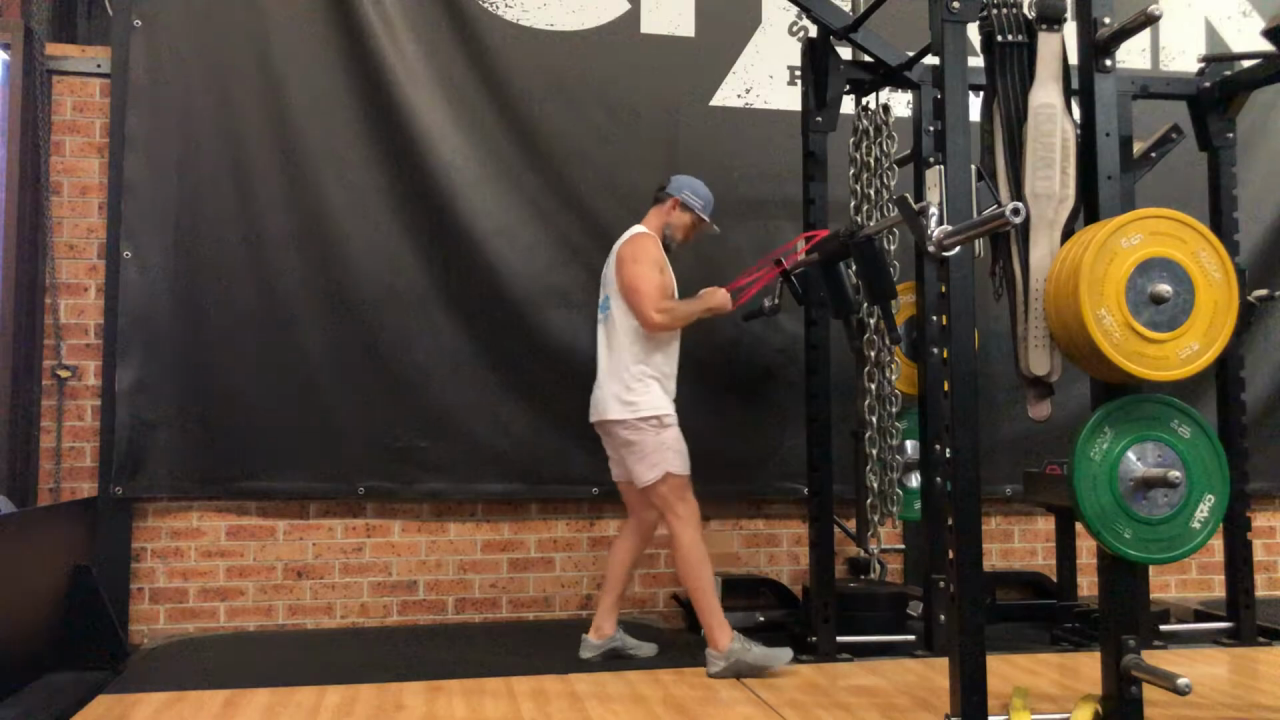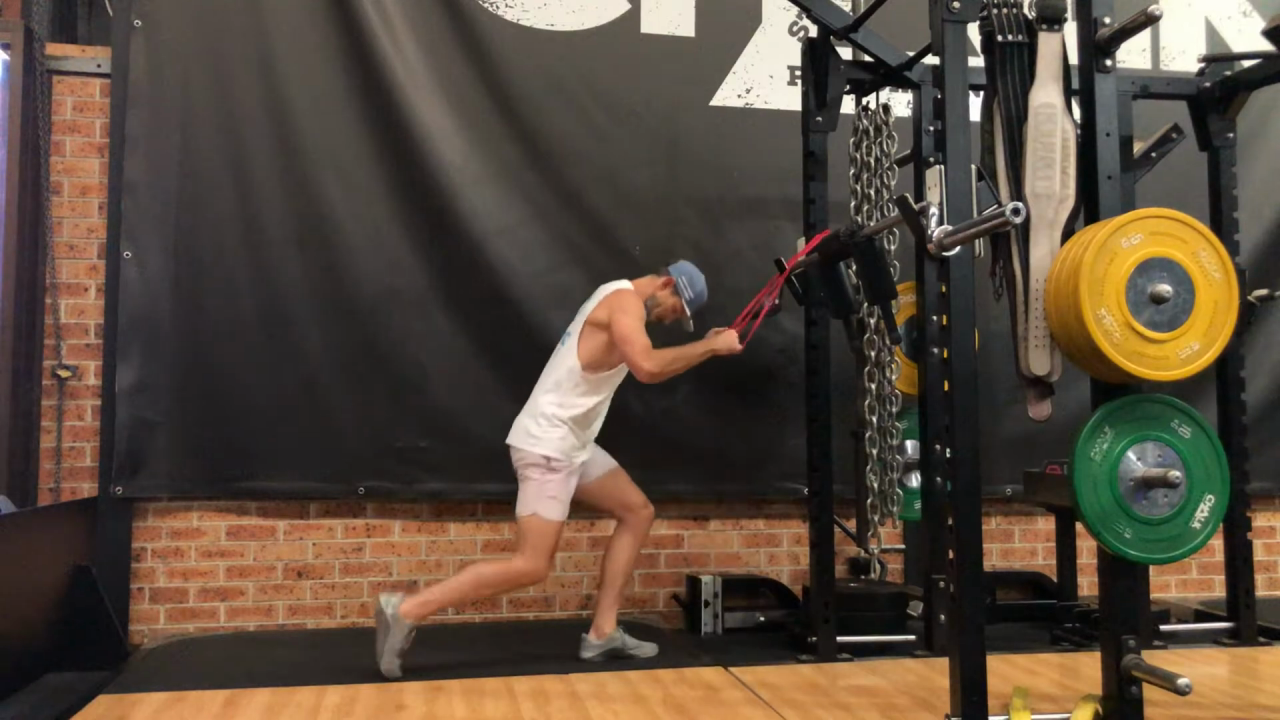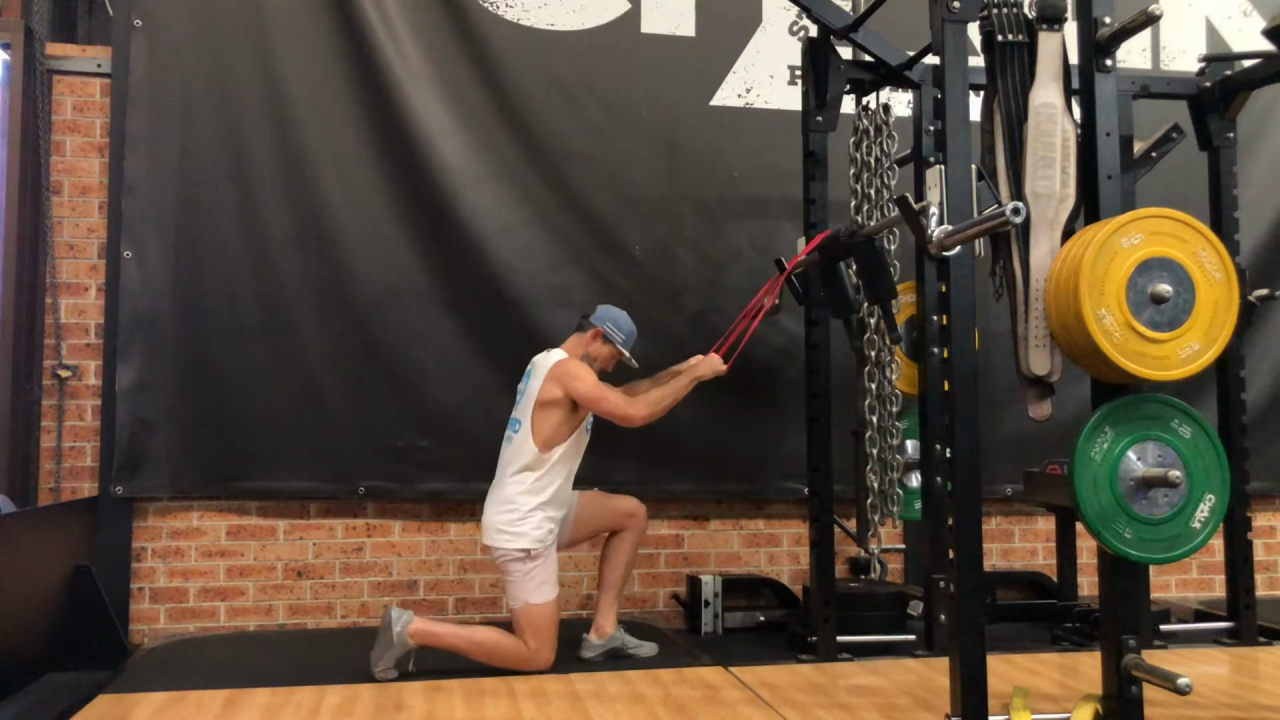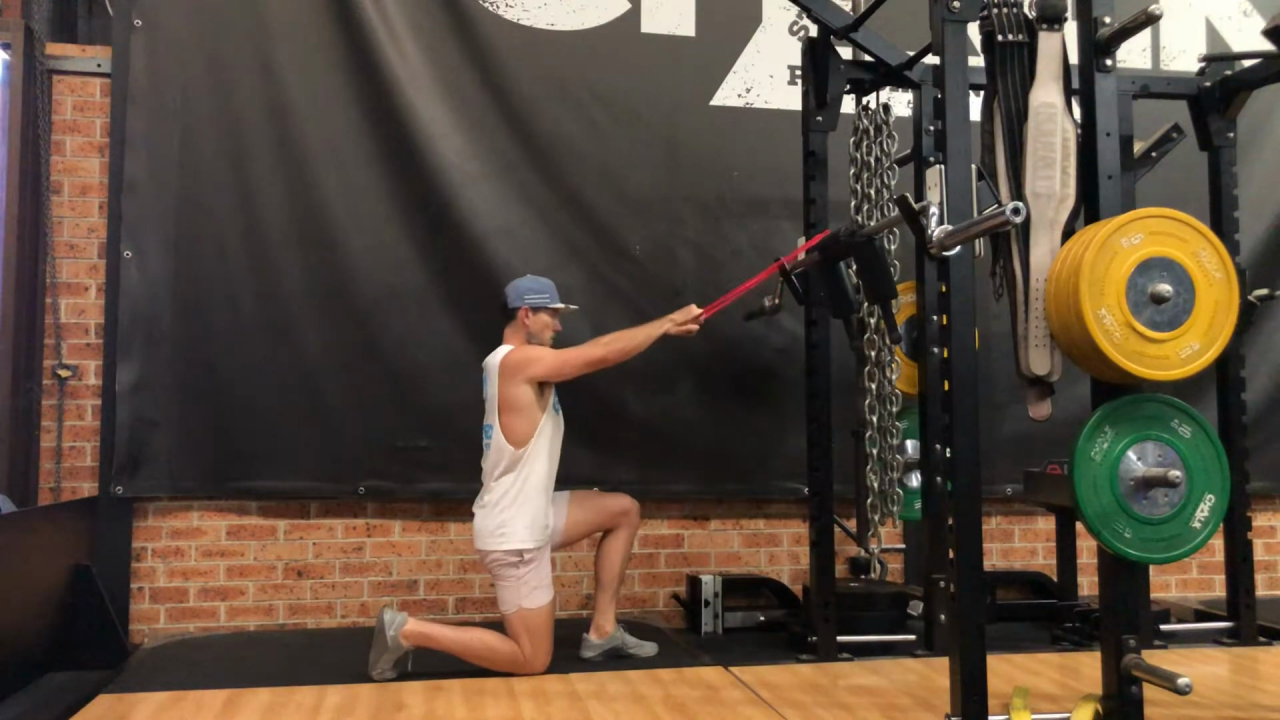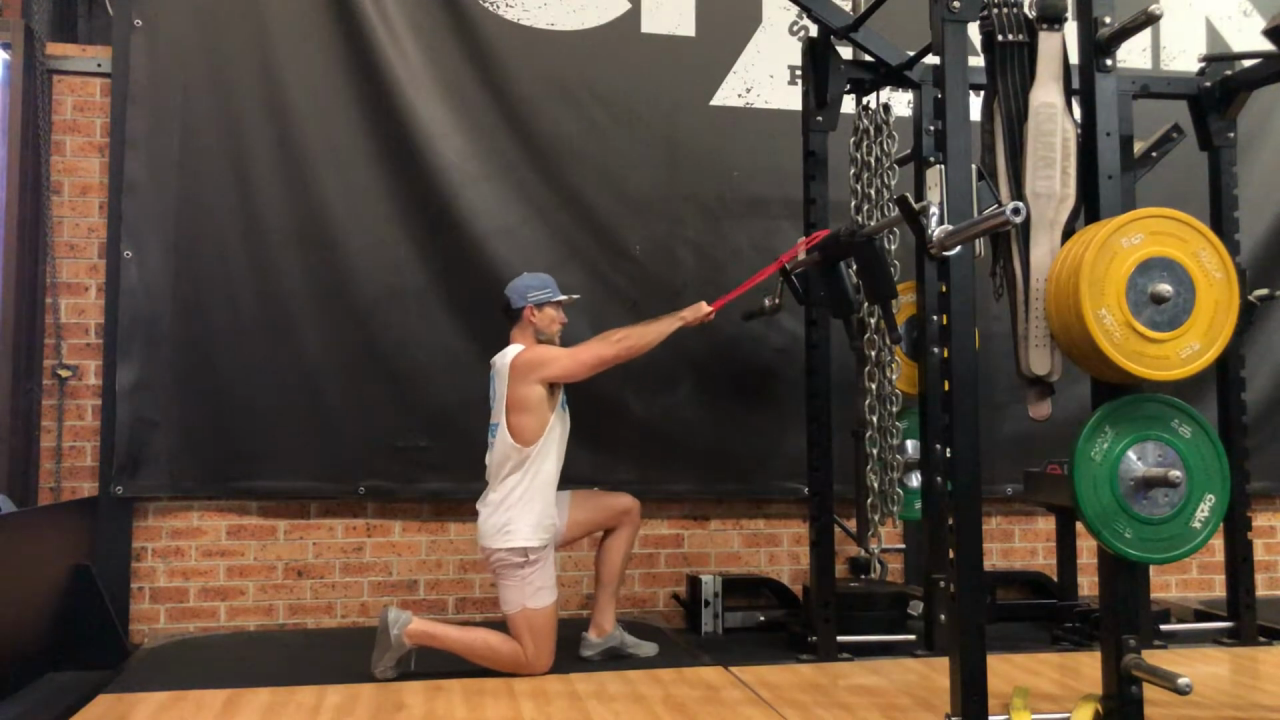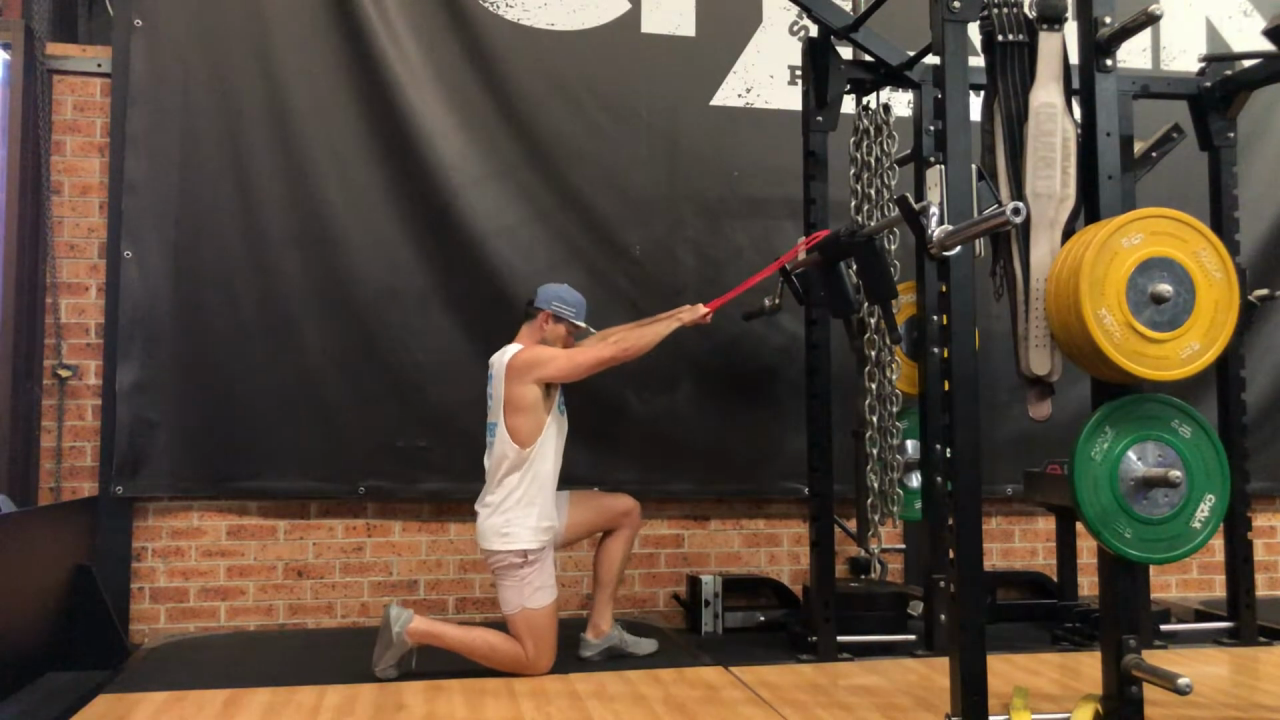
dt=0.5s
person 1, frame 1
left shoulder: (631, 249)
right shoulder: (641, 242)
right elbow: (656, 317)
left wrist: (705, 307)
right wrist: (707, 302)
left hip: (624, 405)
right hip: (637, 406)
left knee: (643, 518)
right knee: (684, 517)
left ankle: (602, 632)
right ankle: (725, 646)
person 1, frame 2
left shoulder: (620, 302)
right shoulder: (625, 298)
left elbow: (640, 368)
right elbow: (647, 366)
left wrist: (704, 348)
right wrist: (709, 346)
left hip: (569, 441)
right hip: (546, 442)
left knee: (639, 512)
right knee: (532, 563)
left ankle: (603, 632)
right ankle: (405, 611)
person 1, frame 3
left shoulder: (552, 364)
right shoulder: (566, 370)
left elbow: (622, 396)
right elbow: (633, 414)
left wrist: (679, 369)
right wrist: (695, 375)
left hip: (536, 513)
right hip: (522, 531)
left knee: (632, 514)
right knee: (537, 657)
left ankle: (603, 633)
right ankle: (411, 629)
person 1, frame 4
left shoulder: (515, 362)
right shoulder: (518, 361)
left elbow: (595, 346)
right elbow: (602, 354)
left wrist: (665, 327)
right wrist: (668, 322)
left hip: (529, 516)
right hip: (514, 535)
left knee: (624, 511)
right knee: (532, 661)
left ankle: (602, 632)
right ankle: (406, 631)
person 1, frame 5
left shoulder: (521, 360)
right shoulder: (530, 362)
left elbow: (602, 342)
right elbow: (617, 350)
left wrist: (675, 318)
right wrist: (682, 318)
left hip: (531, 514)
right hip: (517, 533)
left knee: (625, 510)
right knee: (534, 661)
left ankle: (602, 632)
right ankle: (409, 629)
person 1, frame 6
left shoulder: (520, 360)
right shoulder: (528, 361)
left elbow: (602, 339)
right elbow: (615, 351)
left wrist: (674, 314)
right wrist: (680, 321)
left hip: (531, 515)
right hip: (516, 533)
left knee: (625, 510)
right knee: (536, 661)
left ankle: (600, 631)
right ankle: (413, 628)
